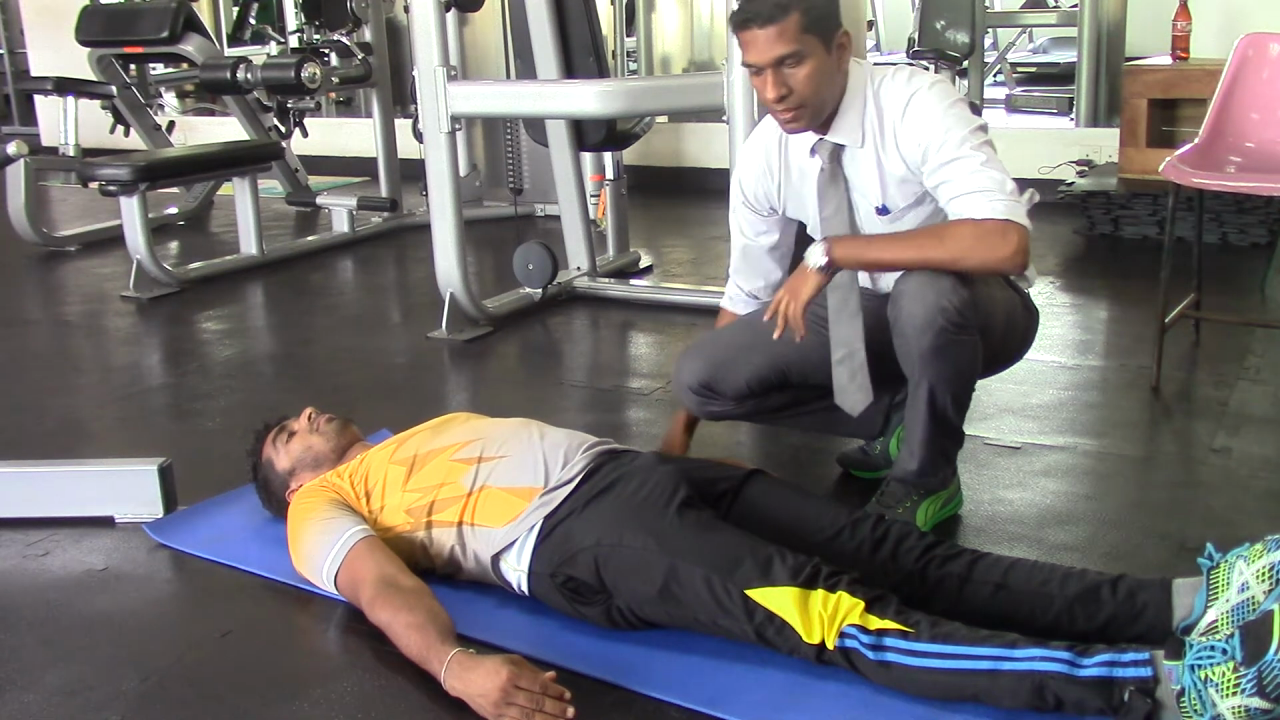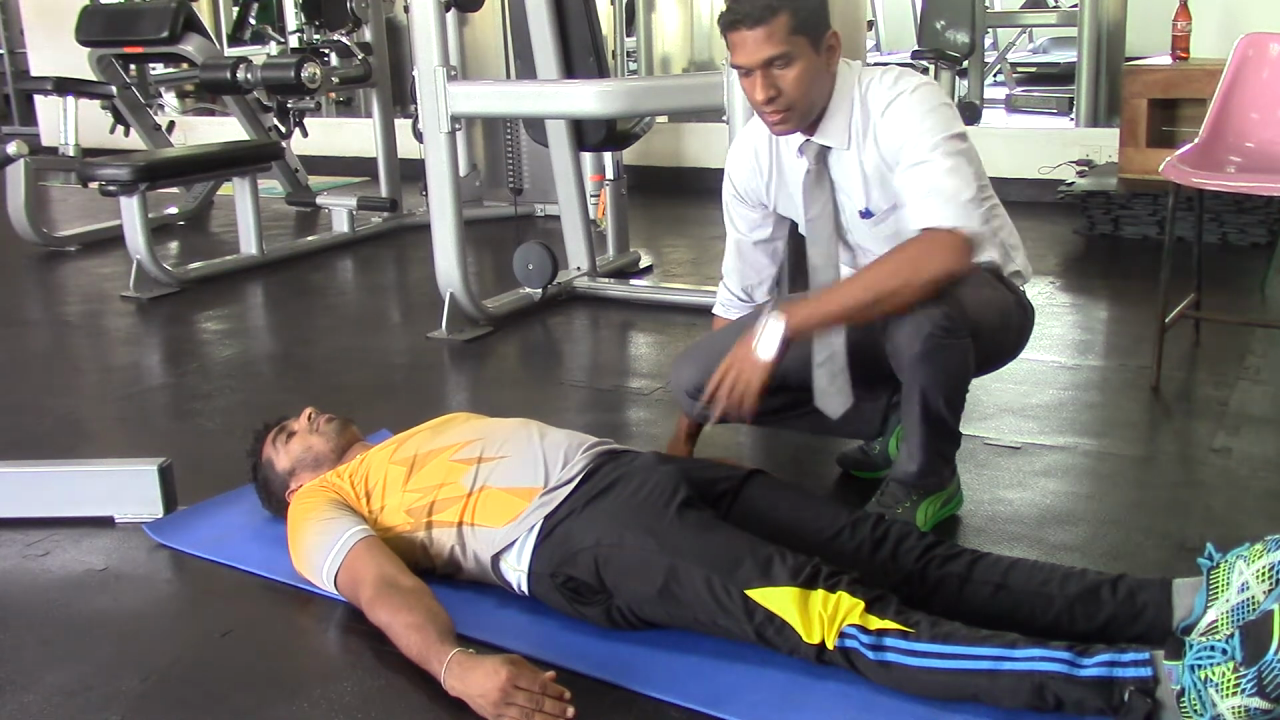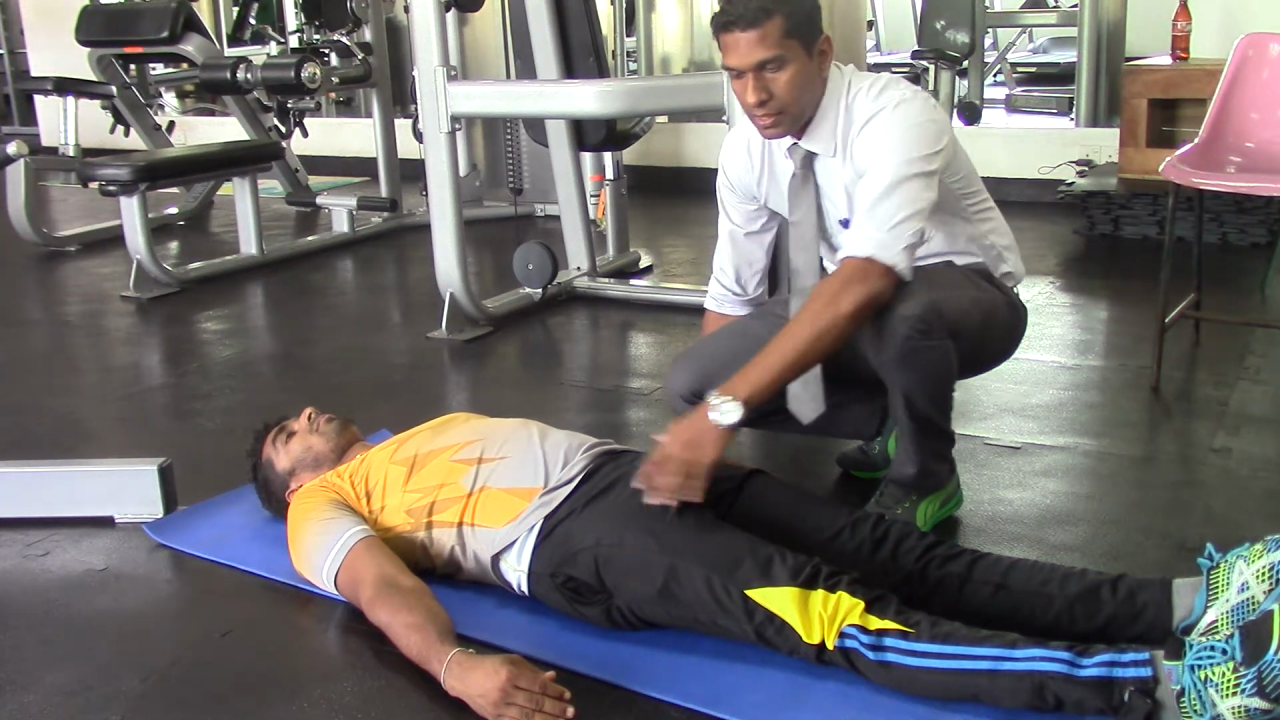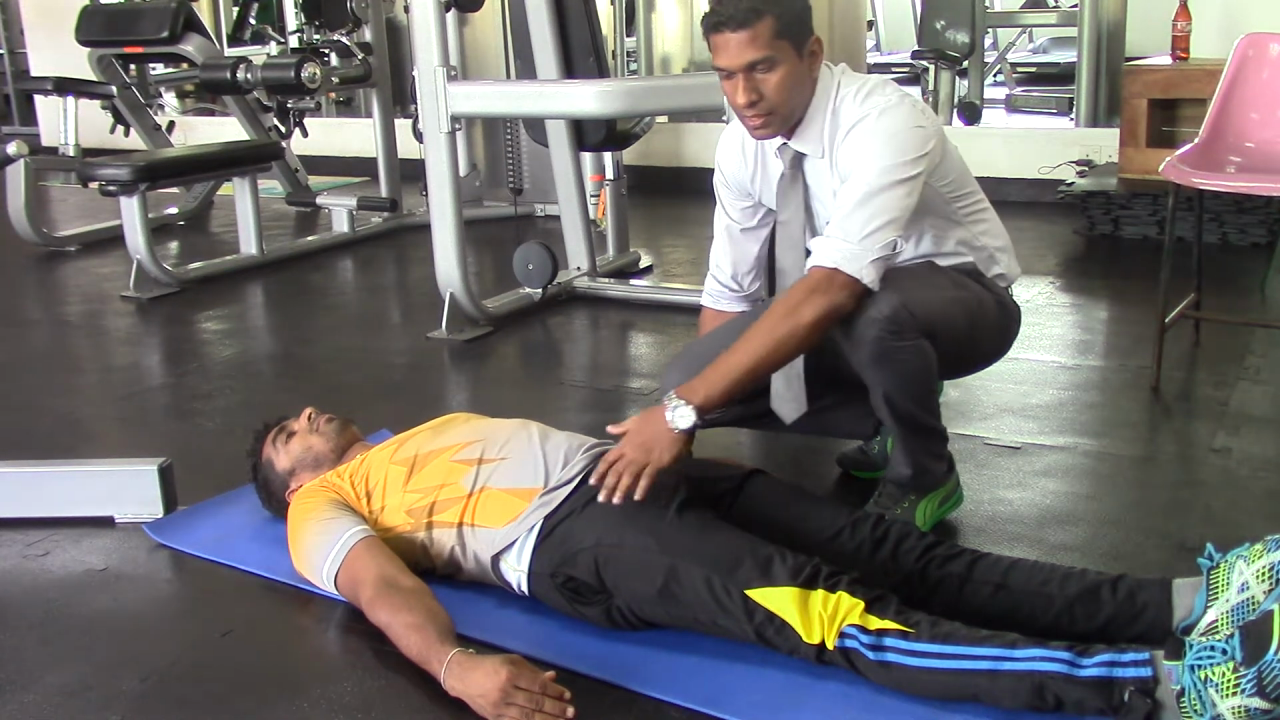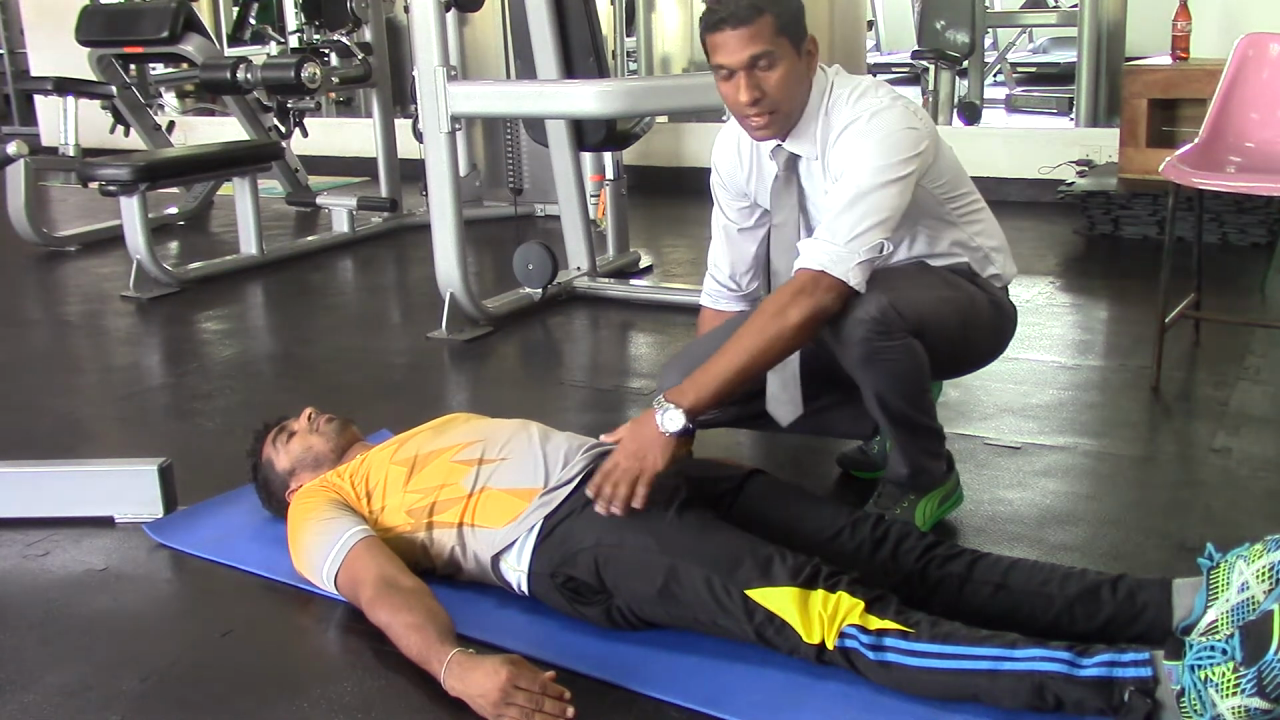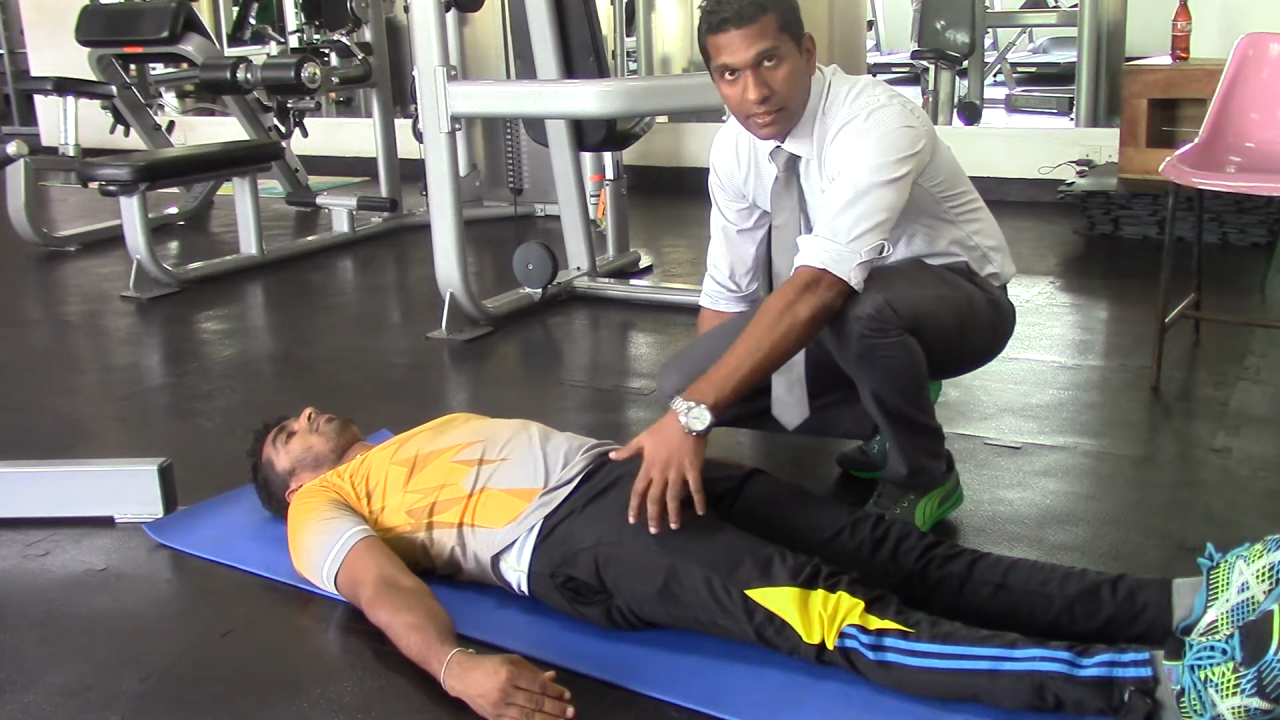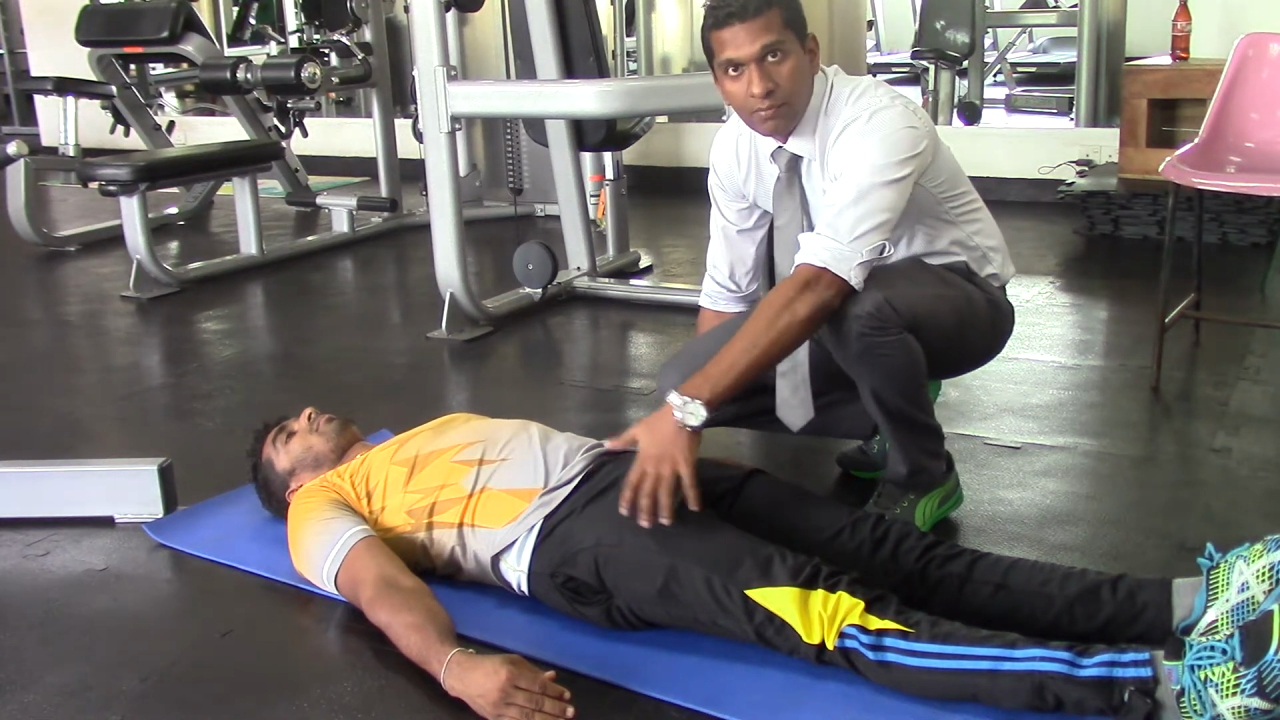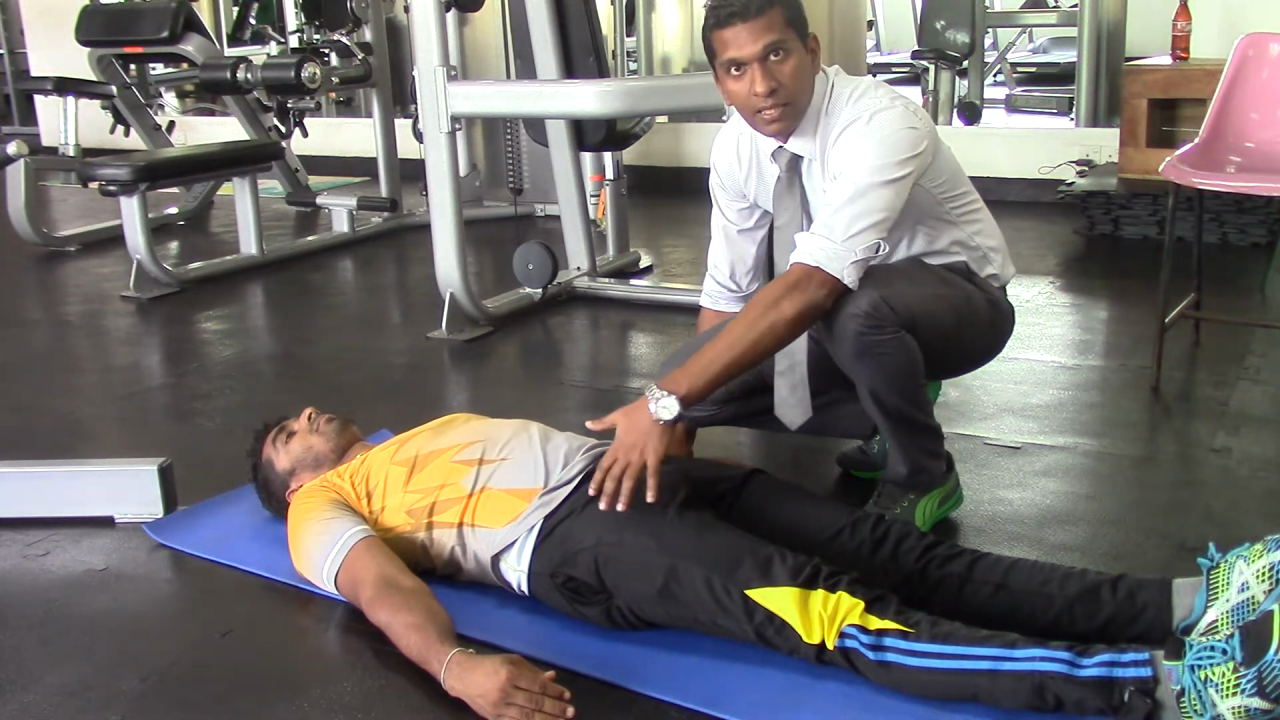
dt=0.2s
person 1, frame 1
left shoulder: (423, 438)
right shoulder: (325, 514)
right elbow: (383, 588)
left wrist: (686, 443)
left hip: (632, 469)
right hip: (575, 538)
left knee: (898, 554)
right knee: (835, 617)
left ankle: (1188, 605)
person 1, frame 2
left shoulder: (421, 439)
right shoulder: (323, 513)
right elbow: (382, 588)
left wrist: (688, 445)
left hip: (628, 471)
right hip: (571, 538)
left knee: (898, 556)
right knee: (831, 617)
left ankle: (1188, 604)
person 1, frame 3
left shoulder: (422, 436)
right shoulder: (323, 512)
right elbow: (383, 588)
left hip: (623, 470)
right hip: (570, 539)
left knee: (897, 555)
right knee: (830, 615)
left ankle: (1188, 603)
person 1, frame 4
left shoulder: (422, 439)
right shoulder: (323, 513)
right elbow: (383, 587)
right hip: (568, 539)
left knee: (898, 554)
right knee: (830, 615)
left ankle: (1188, 603)
person 1, frame 5
left shoulder: (423, 438)
right shoulder: (323, 512)
right elbow: (383, 587)
left wrist: (673, 443)
left hip: (625, 467)
right hip: (569, 538)
left knee: (900, 554)
right knee: (832, 616)
left ankle: (1188, 602)
person 1, frame 6
left shoulder: (422, 439)
right shoulder: (323, 513)
right elbow: (382, 588)
left hip: (622, 469)
right hip: (568, 539)
left knee: (898, 555)
right knee: (832, 616)
left ankle: (1187, 606)
person 1, frame 7
left shoulder: (423, 438)
right shoulder: (323, 513)
right elbow: (382, 589)
left hip: (619, 471)
right hip: (569, 539)
left knee: (897, 556)
right knee: (829, 616)
left ankle: (1188, 604)
person 1, frame 8
left shoulder: (424, 438)
right shoulder: (323, 513)
right elbow: (383, 589)
right hip: (567, 539)
left knee: (897, 554)
right knee: (830, 615)
left ankle: (1189, 603)
person 2, frame 1
left shoulder: (919, 105)
right shoulder: (761, 155)
left elbow: (1005, 245)
right elbow: (748, 295)
left wrist: (834, 252)
right wrist: (683, 426)
left hip: (971, 305)
right hip: (867, 308)
left knee: (926, 297)
right knee: (700, 375)
left ankle: (927, 477)
right ankle: (894, 419)
person 2, frame 2
left shoulder: (906, 105)
right shoulder: (752, 151)
left elbow: (945, 253)
right elbow: (739, 296)
left wrist: (782, 324)
right wrist: (687, 432)
left hip: (973, 299)
right hip: (860, 308)
left knee: (921, 307)
right knee: (696, 378)
left ankle: (925, 477)
right ankle: (893, 420)
person 2, frame 3
left shoulder: (894, 117)
right shoulder: (745, 147)
left elbow: (866, 279)
right elbow: (732, 293)
left wrist: (726, 406)
right wrist: (697, 416)
left hip: (968, 299)
right hip: (855, 311)
left knee: (900, 309)
right knee: (691, 382)
left ankle: (924, 477)
right ankle: (890, 422)
person 2, frame 4
left shoulder: (885, 122)
right shoulder: (741, 144)
left elbow: (829, 289)
right elbow: (729, 290)
left wrist: (683, 410)
right wrist: (682, 402)
left hip: (962, 299)
right hip: (846, 316)
left knee: (871, 311)
right knee: (686, 381)
left ankle: (922, 476)
right ankle: (890, 420)
person 2, frame 5
left shoulder: (878, 124)
right shoulder: (738, 143)
left elbow: (817, 288)
right elbow: (726, 290)
left wrist: (672, 414)
right wrist: (677, 420)
left hip: (959, 299)
right hip: (853, 309)
left knee: (859, 309)
right knee: (689, 382)
left ankle: (922, 475)
right ankle: (892, 413)
person 2, frame 6
left shoulder: (876, 123)
right shoulder: (733, 146)
left elbow: (819, 285)
right elbow: (726, 290)
left wrist: (692, 414)
right wrist: (686, 403)
left hip: (960, 299)
right hip: (843, 311)
left knee: (859, 307)
right knee: (683, 383)
left ankle: (923, 475)
right ankle: (894, 417)
person 2, frame 7
left shoulder: (878, 123)
right shoulder: (734, 146)
left elbow: (819, 284)
right elbow: (726, 291)
left wrist: (687, 406)
right wrist: (685, 409)
left hip: (956, 300)
right hip: (847, 313)
left knee: (862, 305)
right knee: (686, 379)
left ankle: (921, 475)
right ankle: (892, 419)
person 2, frame 8
left shoulder: (880, 124)
right shoulder: (735, 145)
left elbow: (811, 284)
right elbow: (726, 291)
left wrist: (665, 402)
right wrist: (680, 430)
left hip: (957, 300)
right hip: (845, 309)
left knee: (857, 307)
right knee: (696, 379)
left ankle: (921, 475)
right ankle: (891, 415)
